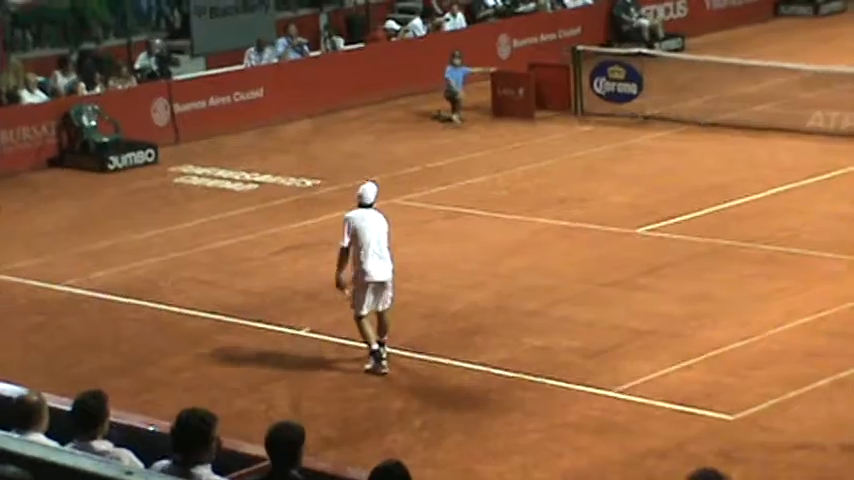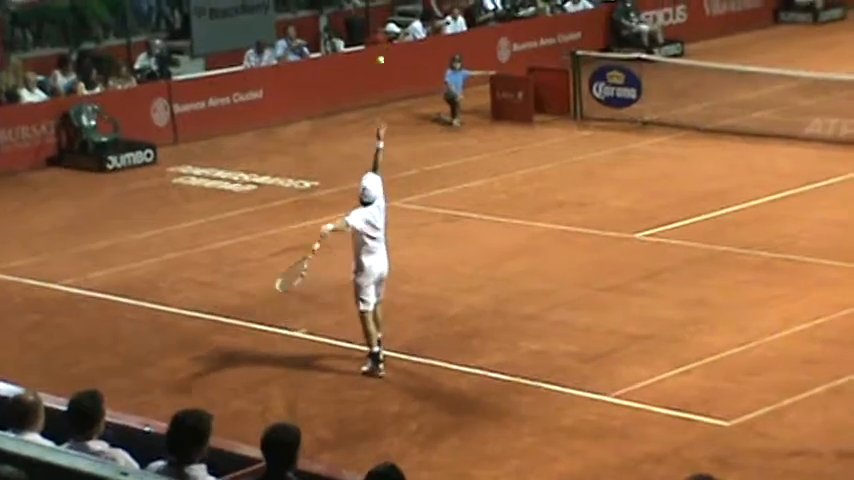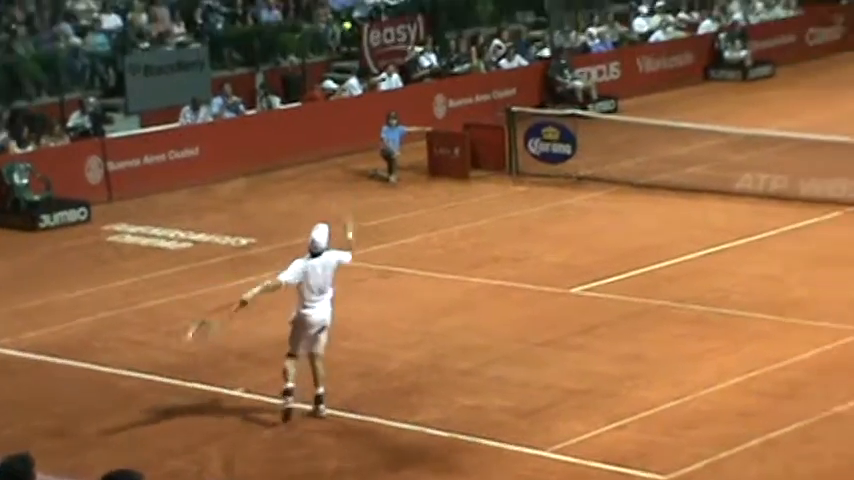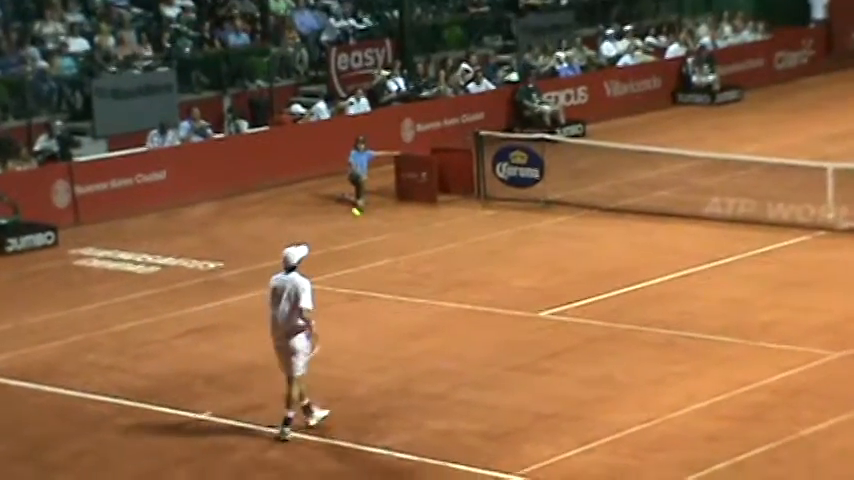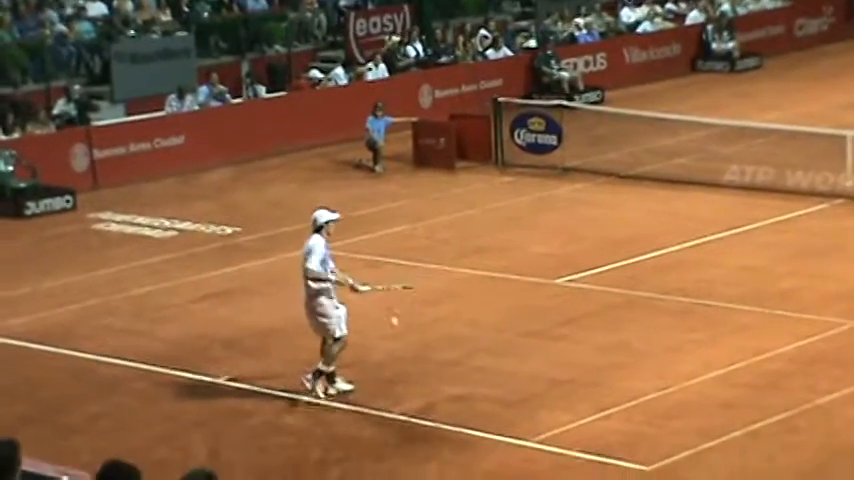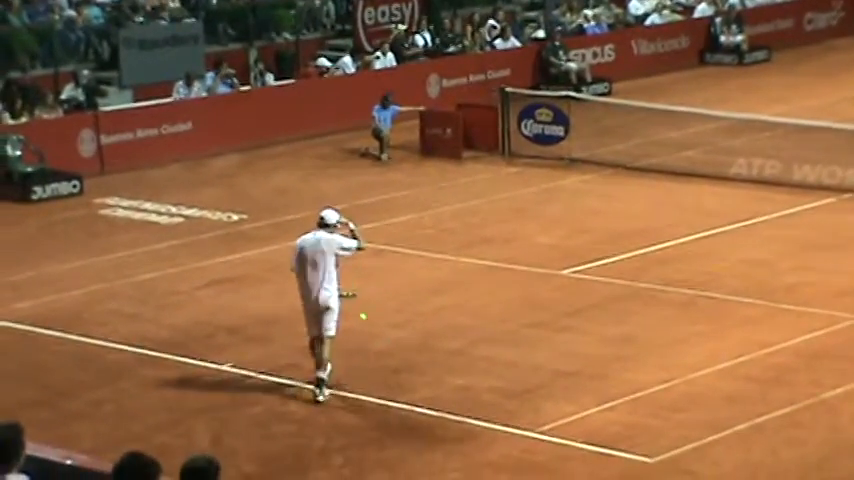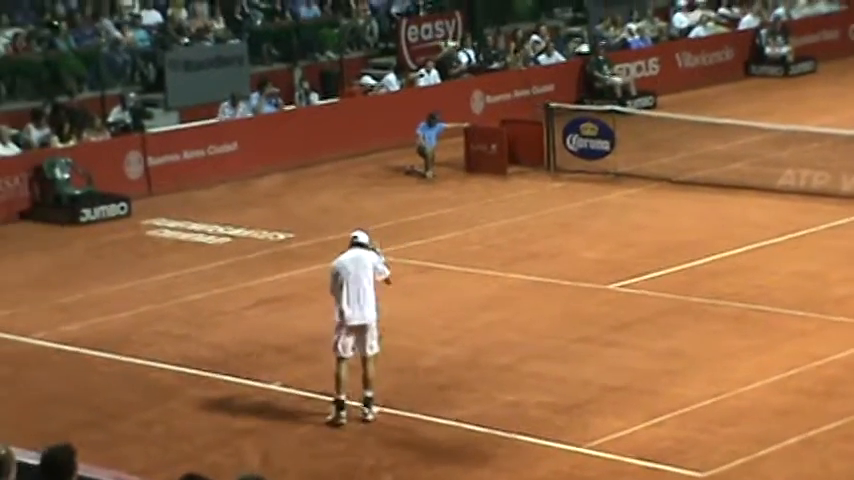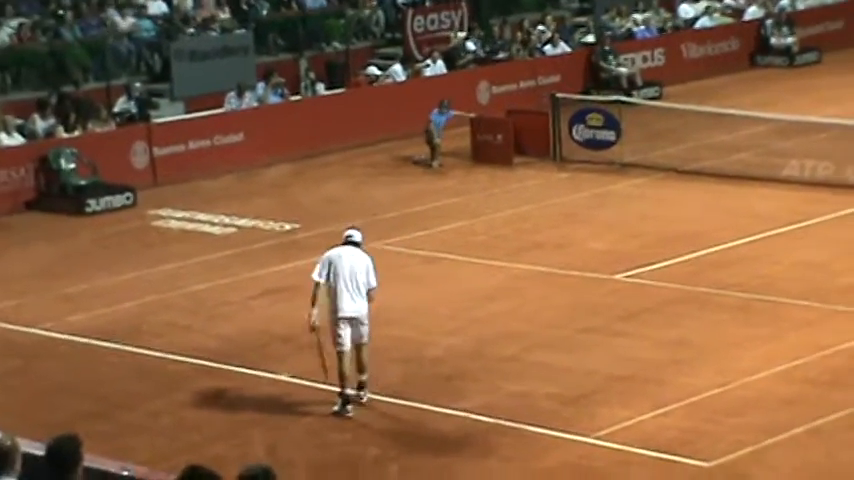
dt=0.5s
person 1, frame 1
left shoulder: (351, 217)
right shoulder: (381, 219)
left elbow: (345, 249)
left wrist: (339, 275)
left hip: (366, 274)
right hip: (385, 271)
left knee: (359, 316)
right knee: (382, 311)
left ankle: (378, 360)
right ankle: (382, 350)
person 1, frame 2
left shoulder: (359, 215)
right shoulder: (379, 204)
left elbow: (346, 223)
right elbow: (377, 170)
left wrist: (329, 227)
right wrist: (380, 143)
left hip: (366, 270)
right hip: (382, 265)
left knee: (366, 314)
right knee: (376, 306)
left ankle: (376, 362)
right ankle: (378, 347)
person 1, frame 3
left shoulder: (301, 265)
right shoulder: (332, 257)
left elbow: (278, 282)
right elbow: (350, 256)
left wrist: (251, 294)
right wrist: (349, 235)
left hip: (305, 316)
right hip: (324, 315)
left knee: (291, 357)
right knee: (316, 358)
left ankle: (288, 397)
right ankle: (319, 404)
person 1, frame 4
left shoulder: (275, 281)
right shoulder: (302, 283)
right elbow: (304, 313)
right wrist: (312, 334)
left hip: (279, 336)
right hip: (295, 337)
left knee: (294, 377)
right knee: (295, 380)
left ankle: (310, 412)
right ankle: (286, 427)
person 1, frame 5
left shoulder: (318, 243)
right shoulder: (317, 245)
left elbow: (329, 267)
right elbow: (310, 273)
left wrist: (352, 283)
right wrist: (334, 279)
left hip: (317, 300)
right hip: (322, 301)
left knee: (327, 339)
right knee: (341, 339)
left ankle: (331, 381)
right ankle: (315, 377)
person 1, frame 6
left shoulder: (301, 242)
right shoulder: (333, 240)
left elbow: (296, 271)
right elbow: (360, 245)
right wrist: (350, 225)
left hip: (307, 297)
right hip: (327, 298)
left knee: (314, 337)
right knee: (325, 340)
left ankle: (320, 372)
right ankle: (320, 387)
person 1, frame 7
left shoulder: (337, 264)
right shoulder: (372, 257)
left elbow: (336, 295)
right elbow: (388, 279)
right wrist: (381, 258)
left hip: (345, 319)
right hip: (367, 317)
left knee: (342, 362)
right knee: (368, 361)
left ankle: (340, 410)
right ankle: (368, 407)
person 1, frame 8
left shoulder: (330, 255)
right shoulder: (365, 258)
left elbow: (319, 285)
right elbow: (371, 294)
left wrist: (313, 311)
left hip: (339, 311)
right hip: (360, 310)
left knee: (343, 354)
right knee: (361, 348)
left ankle: (346, 402)
right ankle: (361, 390)
